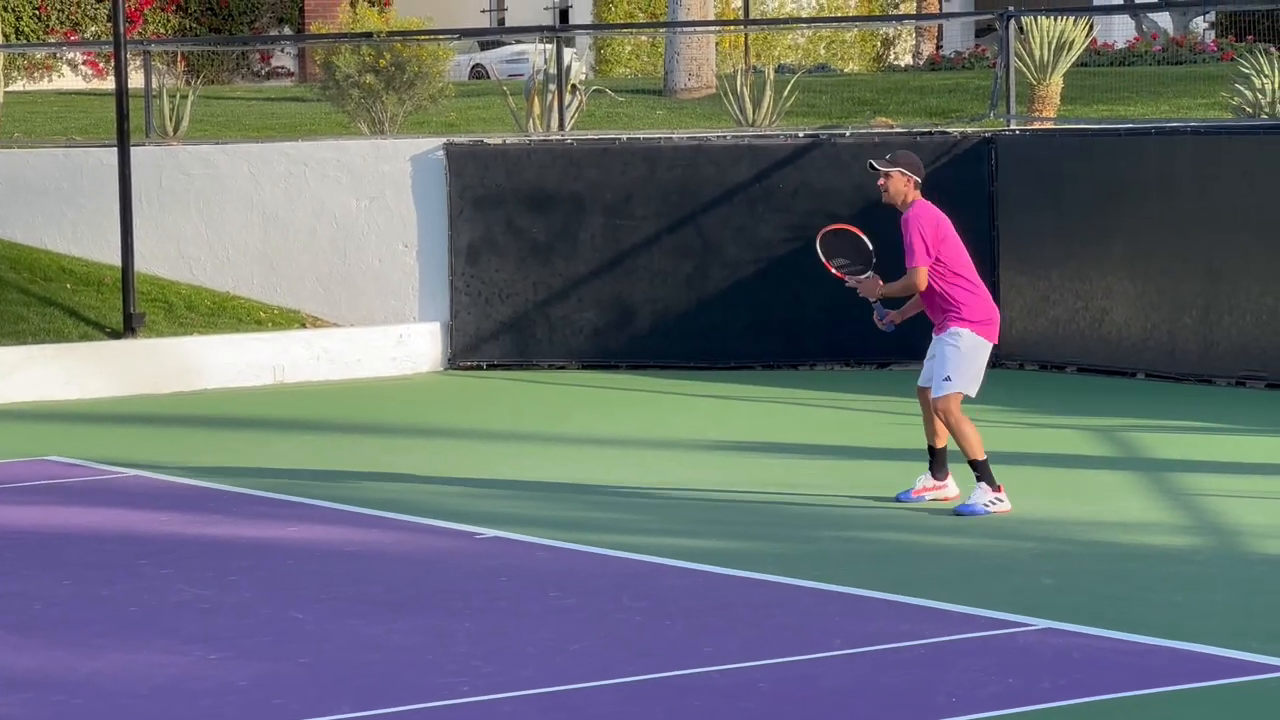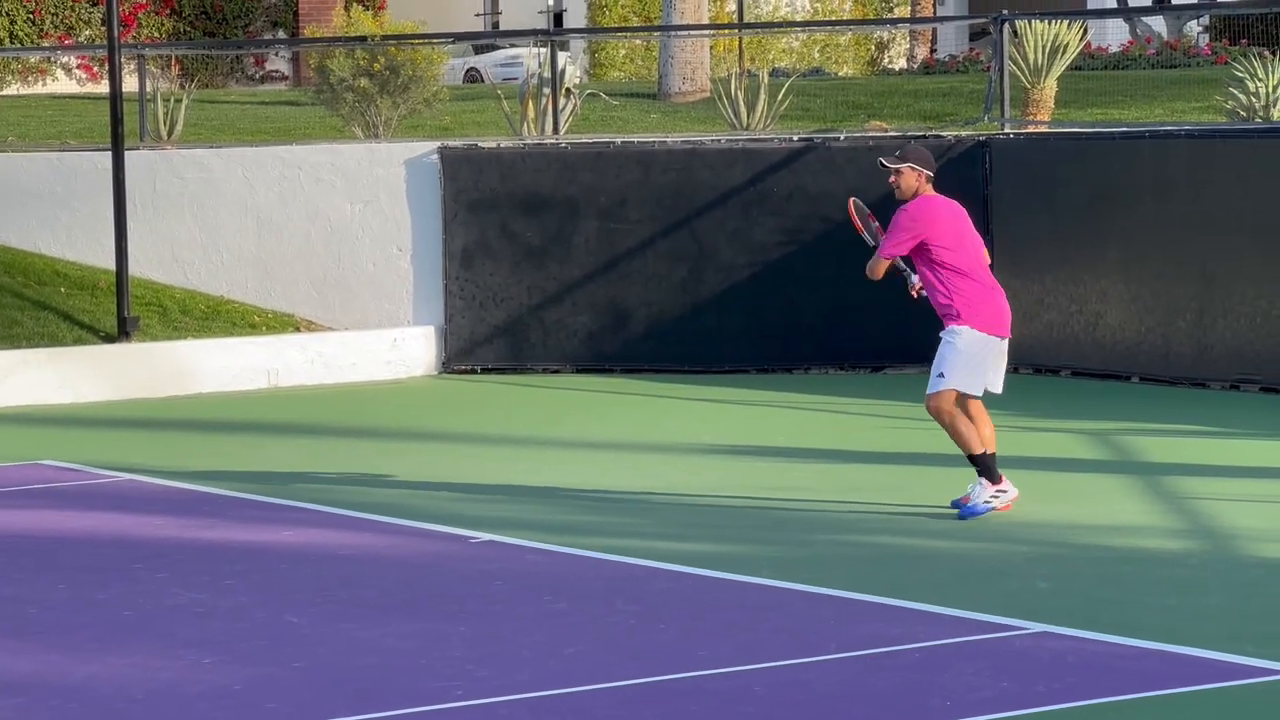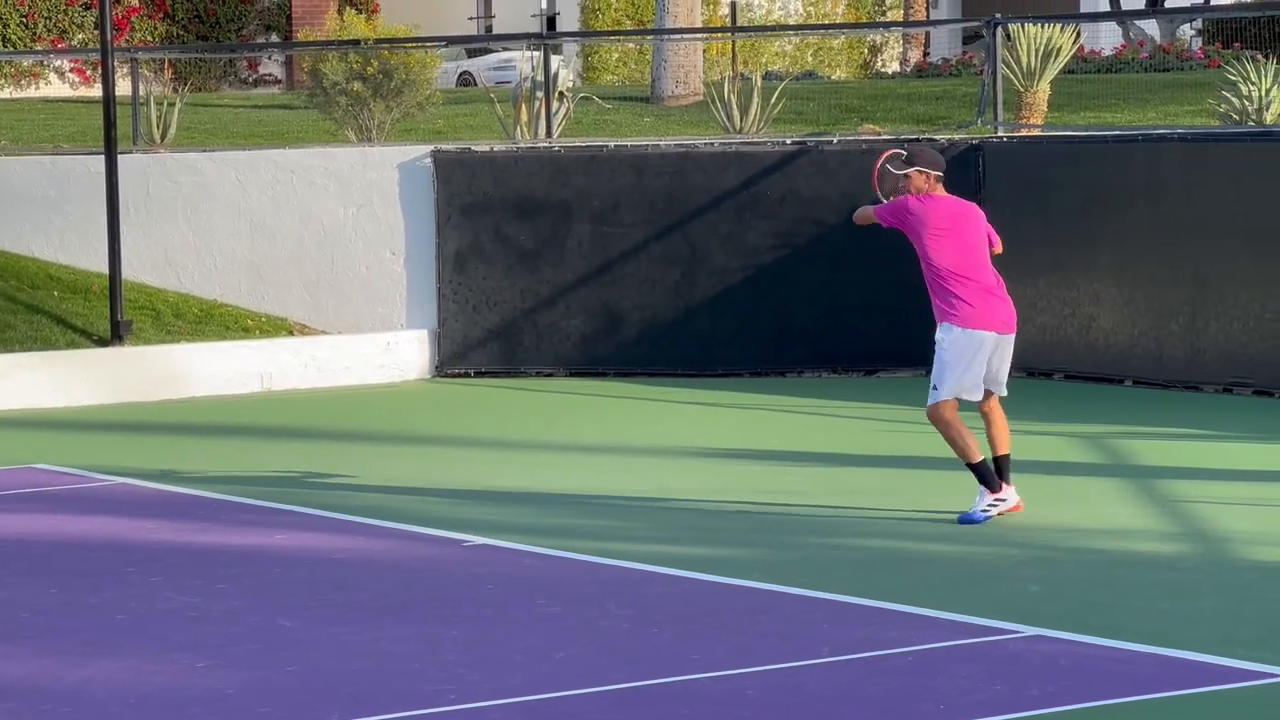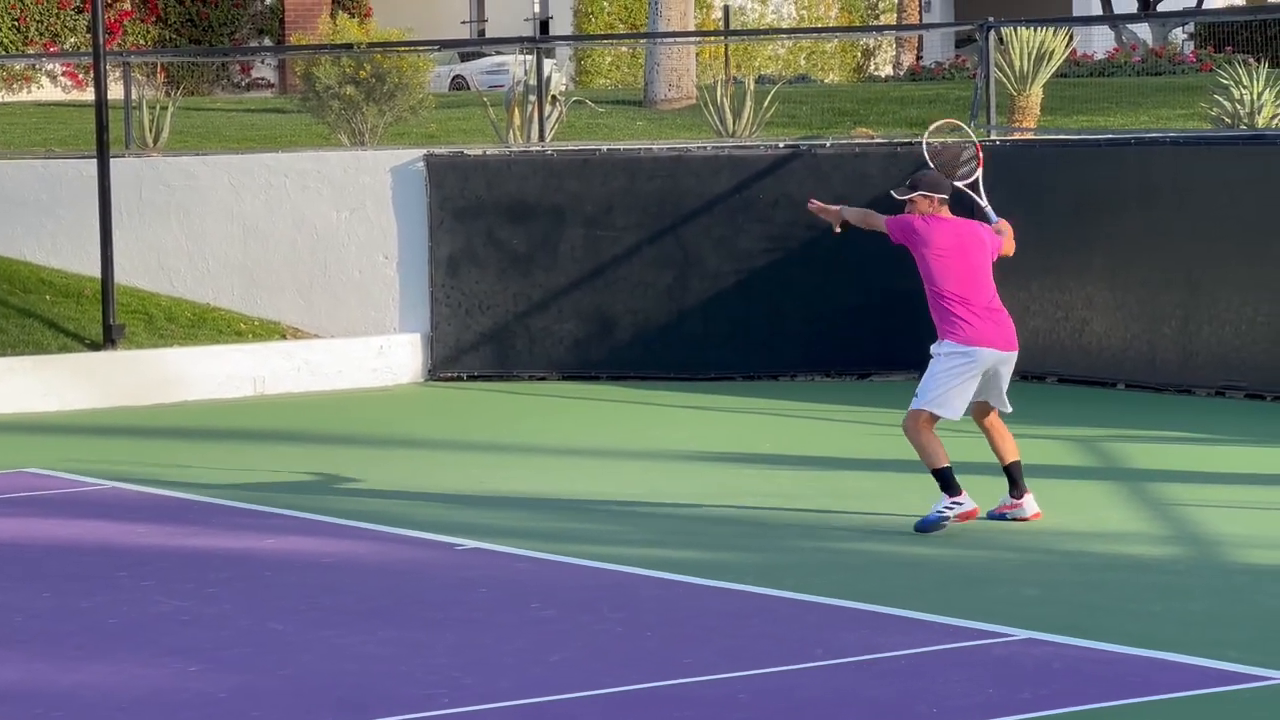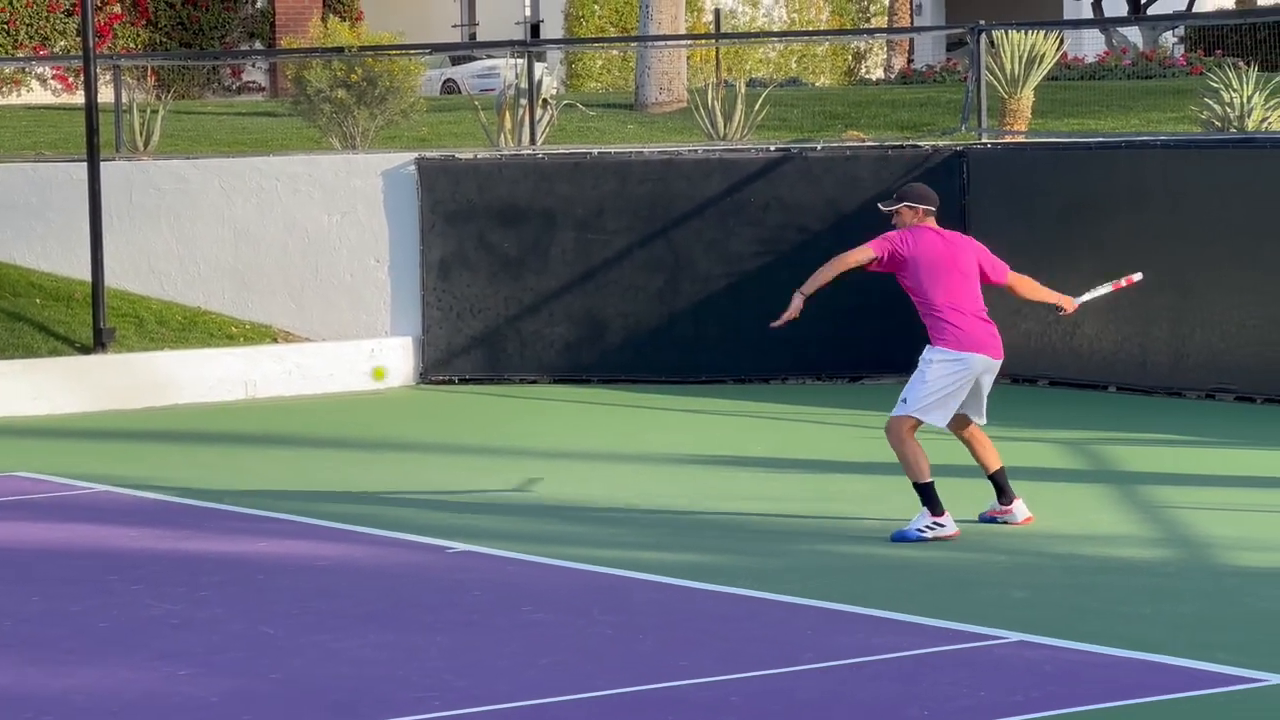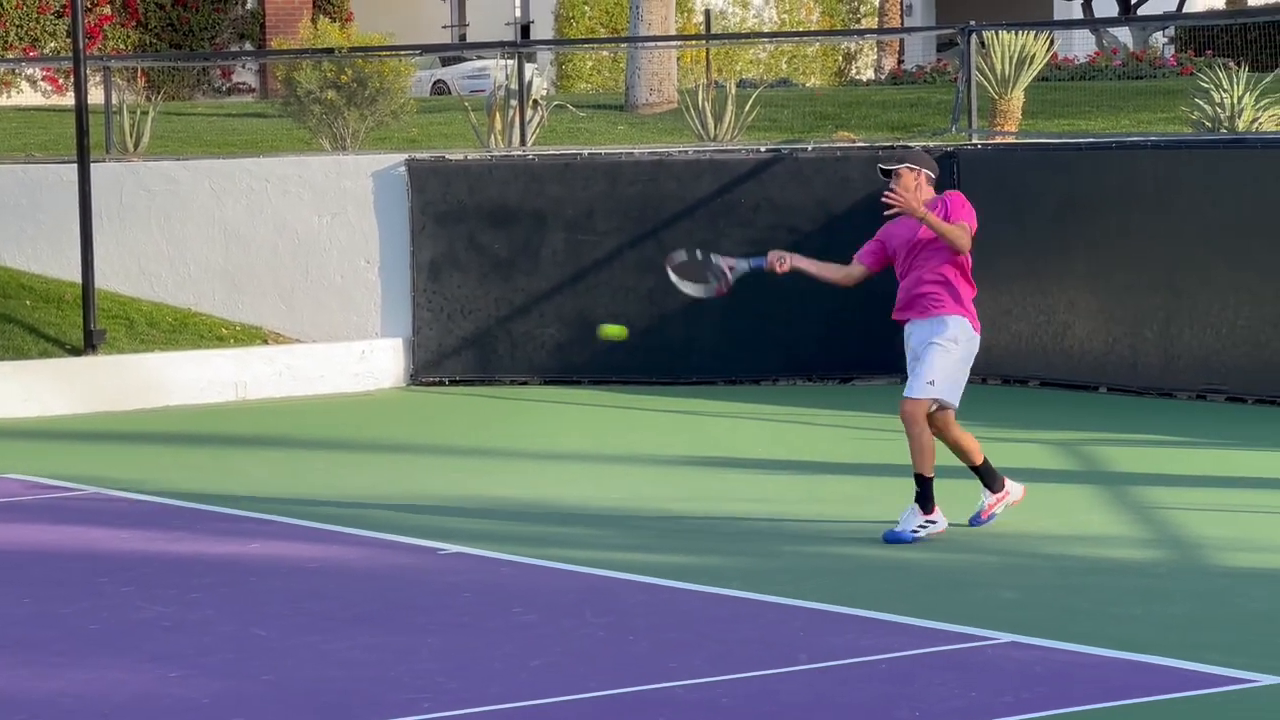
dt=0.2s
person 1, frame 1
left shoulder: (916, 218)
right shoulder: (919, 216)
left elbow: (918, 283)
left wrist: (879, 289)
right wrist: (898, 313)
left hip: (969, 321)
right hip: (957, 321)
left knee: (946, 404)
right knee: (927, 394)
left ankle: (991, 491)
right ankle: (938, 479)
person 1, frame 2
left shoulder: (910, 213)
right shoulder: (952, 209)
left elbow: (874, 271)
left wrist: (879, 254)
left hip: (970, 321)
right hip: (997, 314)
left knee: (940, 403)
right knee: (968, 401)
left ankle: (994, 482)
right ankle: (989, 483)
person 1, frame 3
left shoulder: (911, 208)
right shoulder: (972, 210)
left elbow: (861, 217)
left wrist: (883, 209)
left hip: (964, 325)
right hip: (1004, 318)
left knee: (941, 411)
right knee: (988, 401)
left ankle: (993, 492)
right ankle: (1005, 487)
person 1, frame 4
left shoulder: (916, 226)
right shoulder: (979, 231)
left elbow: (868, 219)
right elbow: (1007, 246)
left wrist: (836, 211)
right wrist: (1003, 227)
left hip: (964, 345)
right hip: (1004, 343)
left knee: (916, 423)
right knee: (986, 414)
left ankle: (954, 498)
right ankle: (1020, 498)
person 1, frame 5
left shoulder: (901, 239)
right shoulder: (969, 244)
left elbow: (848, 259)
right elbow: (1018, 283)
left wrist: (801, 295)
right wrist: (1061, 299)
left hip: (954, 351)
right hip: (989, 350)
left knee: (899, 428)
right knee: (964, 425)
left ankle: (936, 516)
right ankle: (1009, 503)
person 1, frame 6
left shoulder: (953, 202)
right shoulder: (893, 228)
left elbow: (962, 241)
right elbow: (849, 275)
left wrist: (923, 211)
right wrist: (795, 261)
left hip: (949, 324)
right hip: (916, 329)
left knee: (914, 409)
right knee: (940, 422)
left ankle: (924, 512)
right ankle: (1000, 488)
